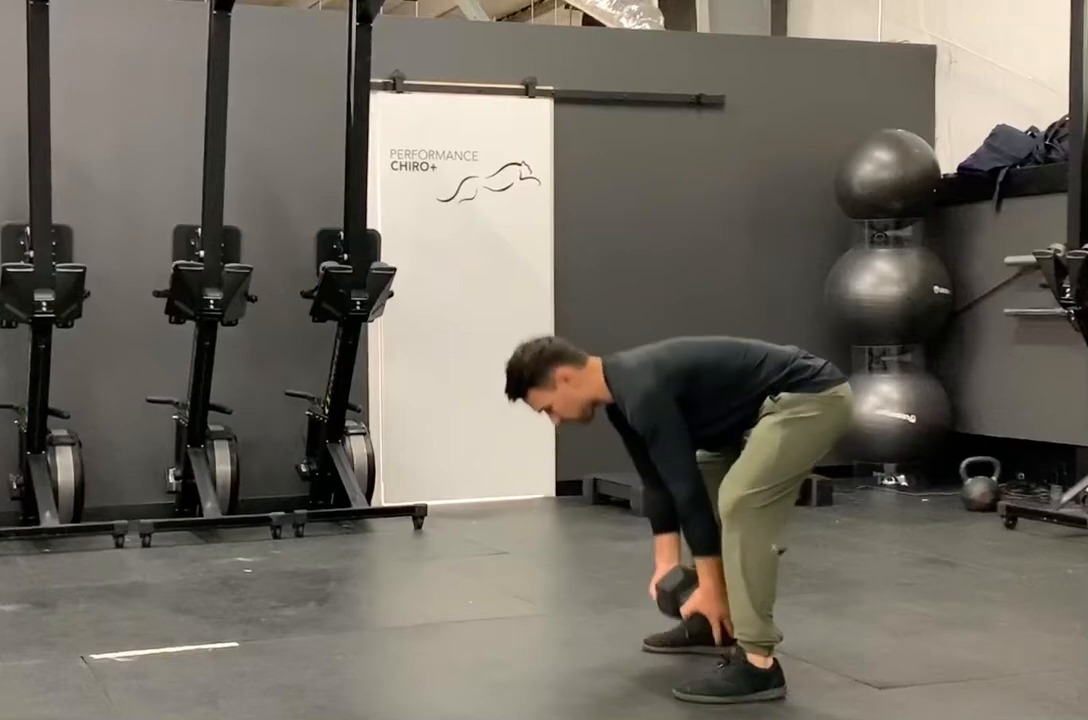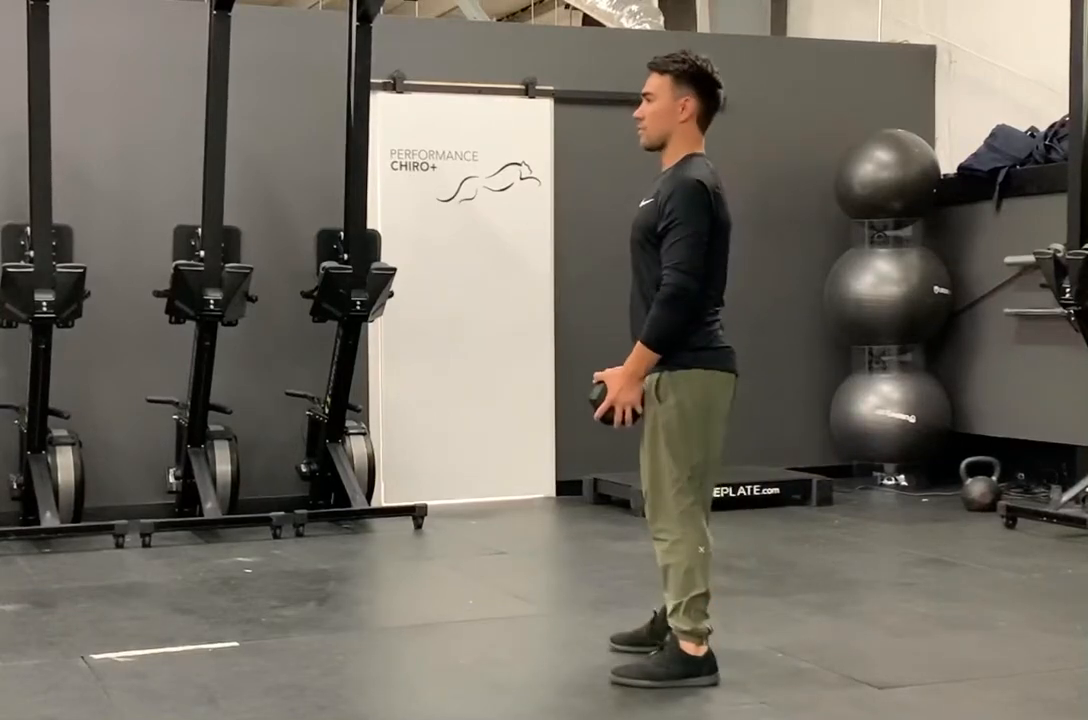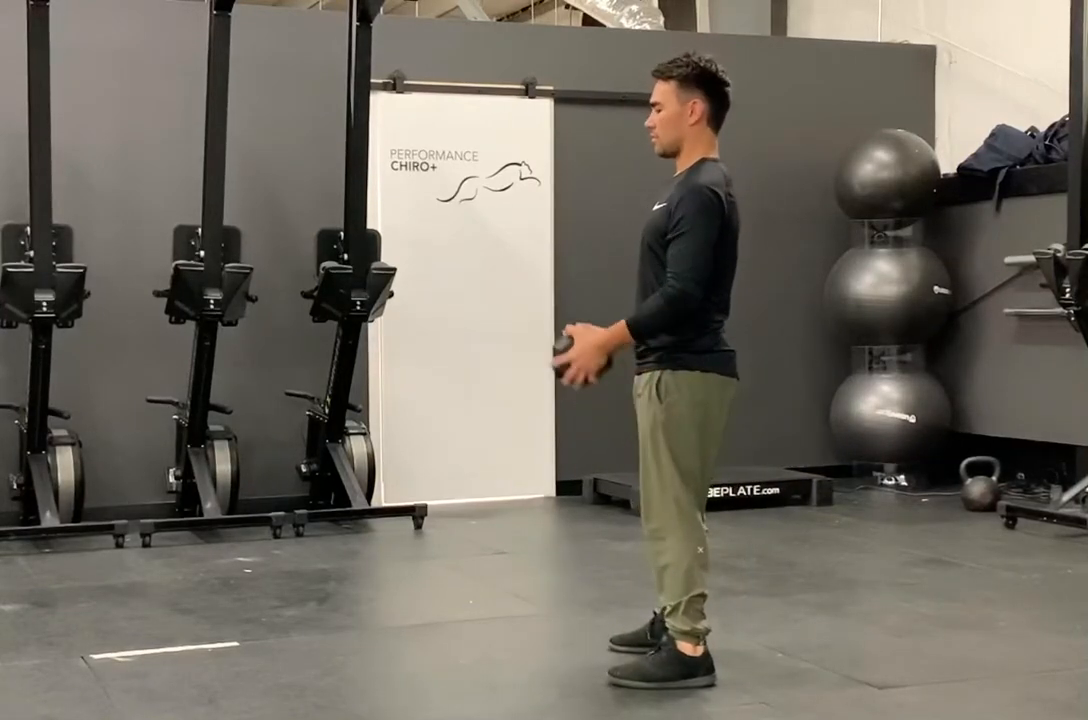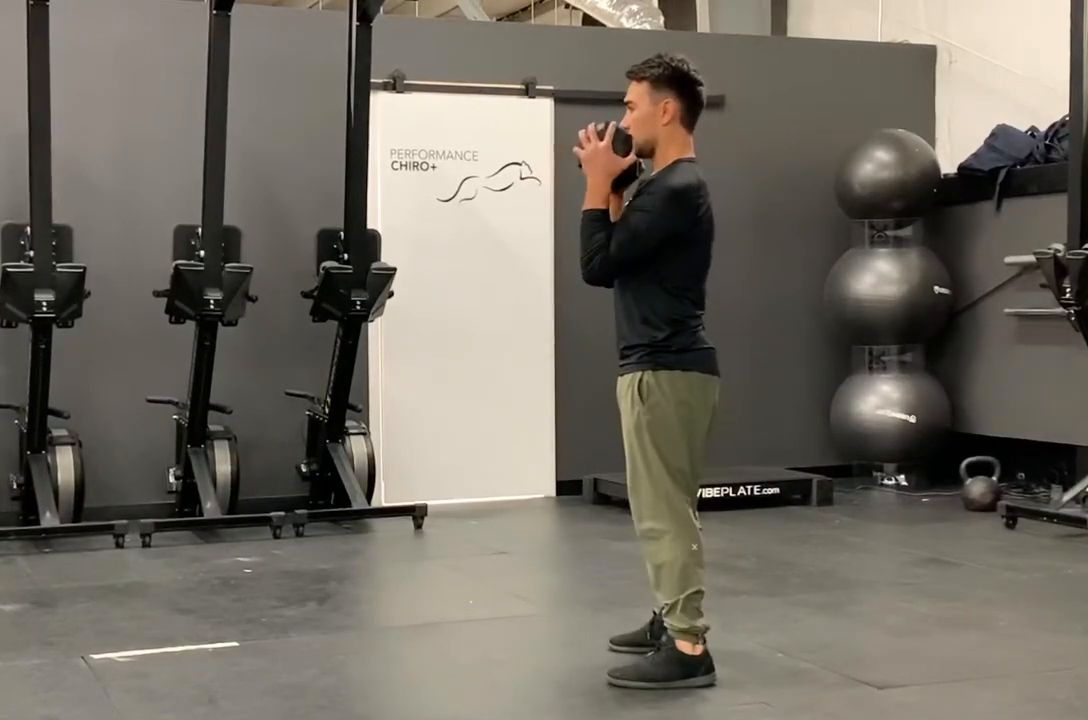
dt=1s
person 1, frame 1
left shoulder: (643, 395)
right shoulder: (623, 394)
left elbow: (690, 488)
right elbow: (658, 482)
left wrist: (710, 587)
right wrist: (666, 561)
left hip: (813, 396)
right hip: (776, 400)
right knee: (710, 492)
left ankle: (758, 663)
right ankle: (713, 624)
person 1, frame 2
left shoulder: (690, 186)
right shoulder: (677, 184)
left elbow: (679, 294)
left wrist: (630, 371)
right wrist: (638, 368)
left hip: (687, 372)
right hip: (678, 369)
left knee: (676, 508)
right knee: (669, 504)
left ankle: (691, 649)
right ankle: (675, 619)
person 1, frame 3
left shoulder: (702, 191)
right shoulder: (691, 187)
left elbow: (683, 295)
left wrist: (604, 340)
right wrist: (614, 333)
left hip: (683, 372)
right hip: (674, 367)
left knee: (673, 510)
right knee: (668, 508)
left ankle: (688, 650)
right ankle: (673, 619)
person 1, frame 4
left shoulder: (676, 189)
right shoulder: (667, 185)
left elbow: (597, 266)
right elbow: (618, 258)
left wrist: (598, 184)
right wrist: (606, 187)
left hip: (664, 370)
right hip: (657, 364)
left knee: (664, 509)
right knee: (660, 506)
left ankle: (687, 649)
right ankle: (672, 620)
